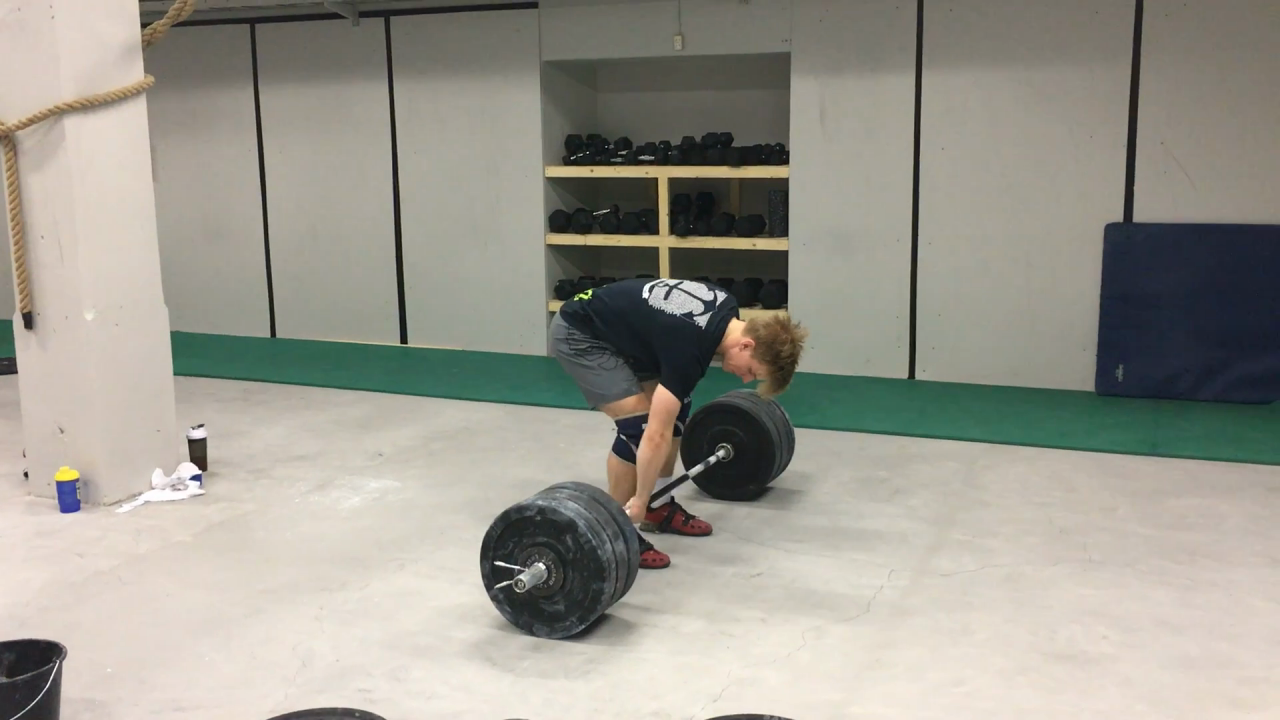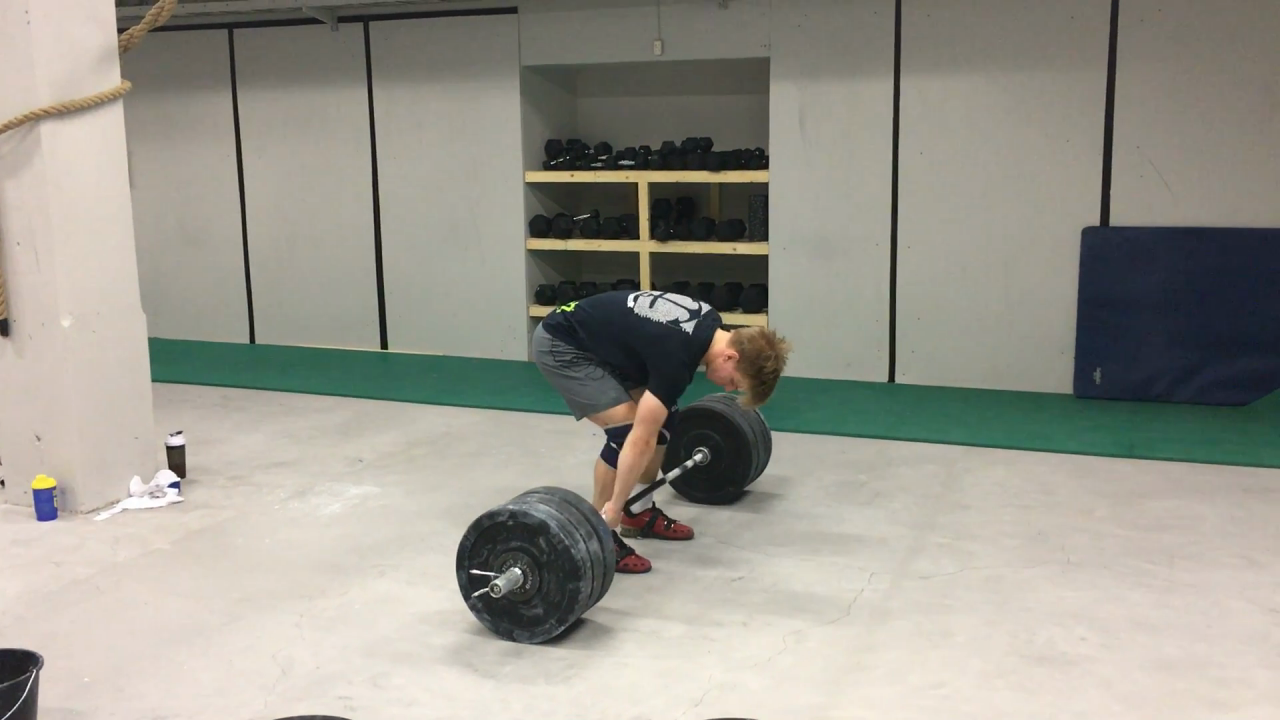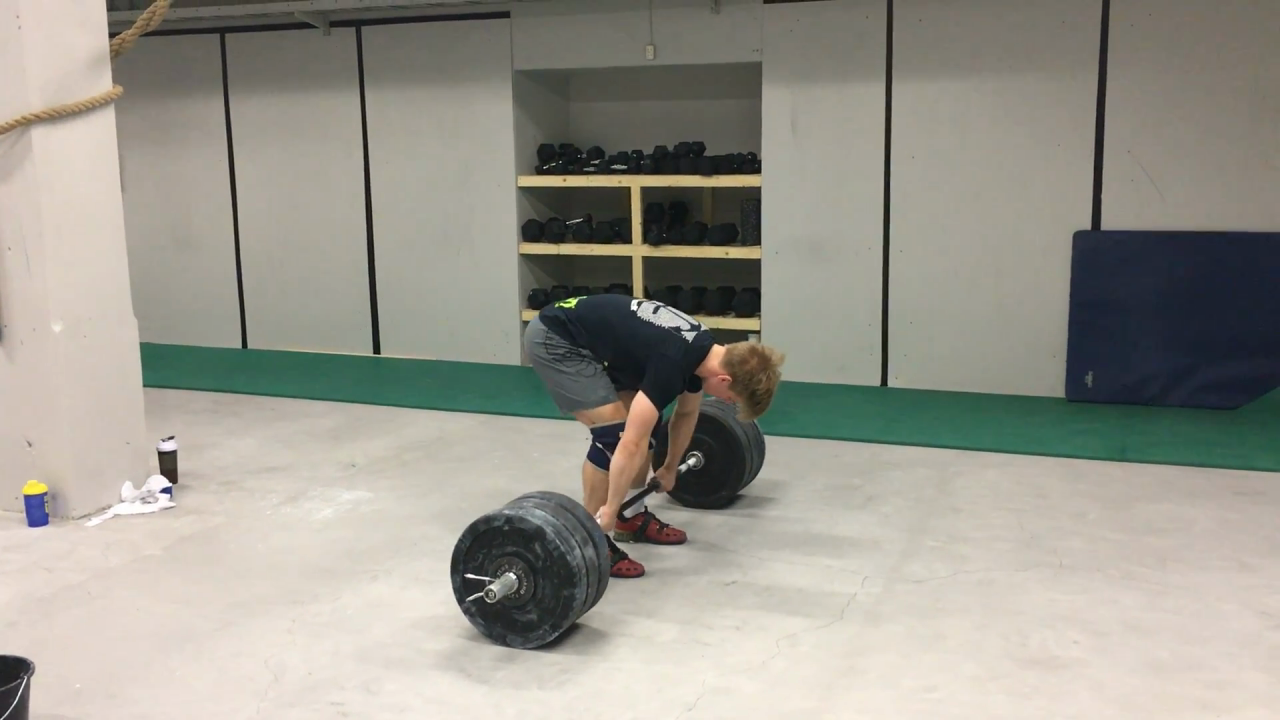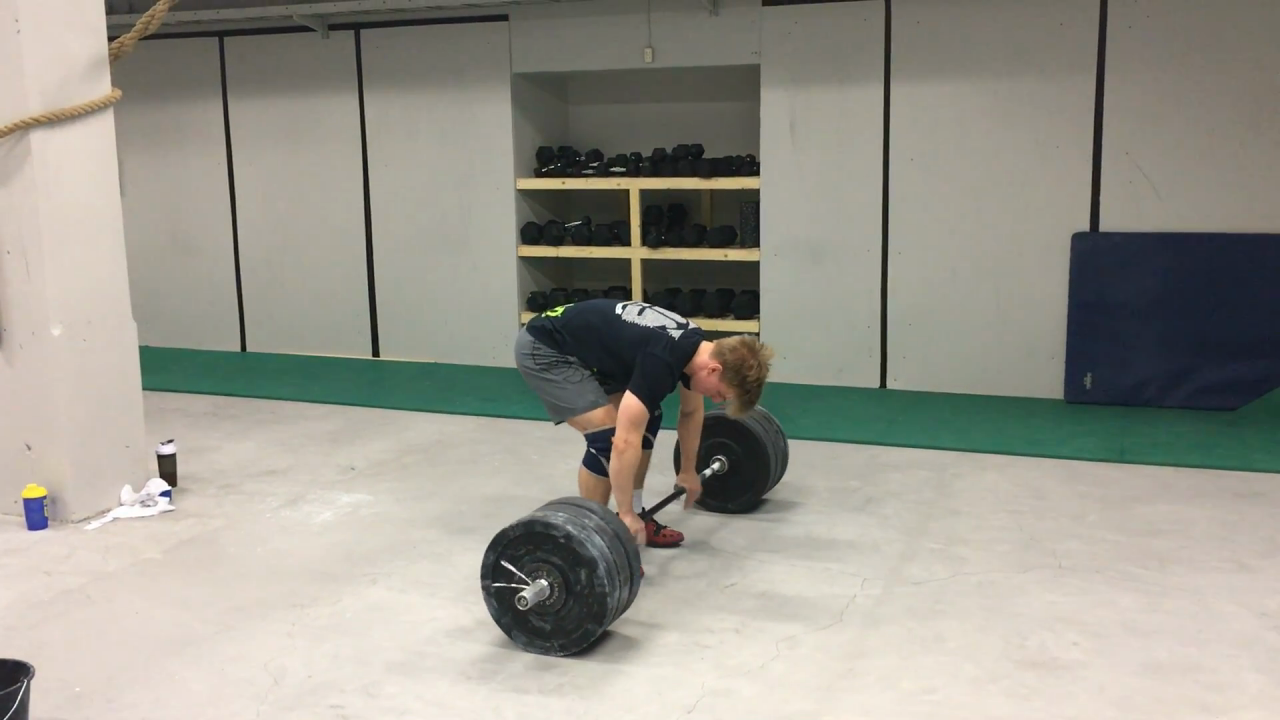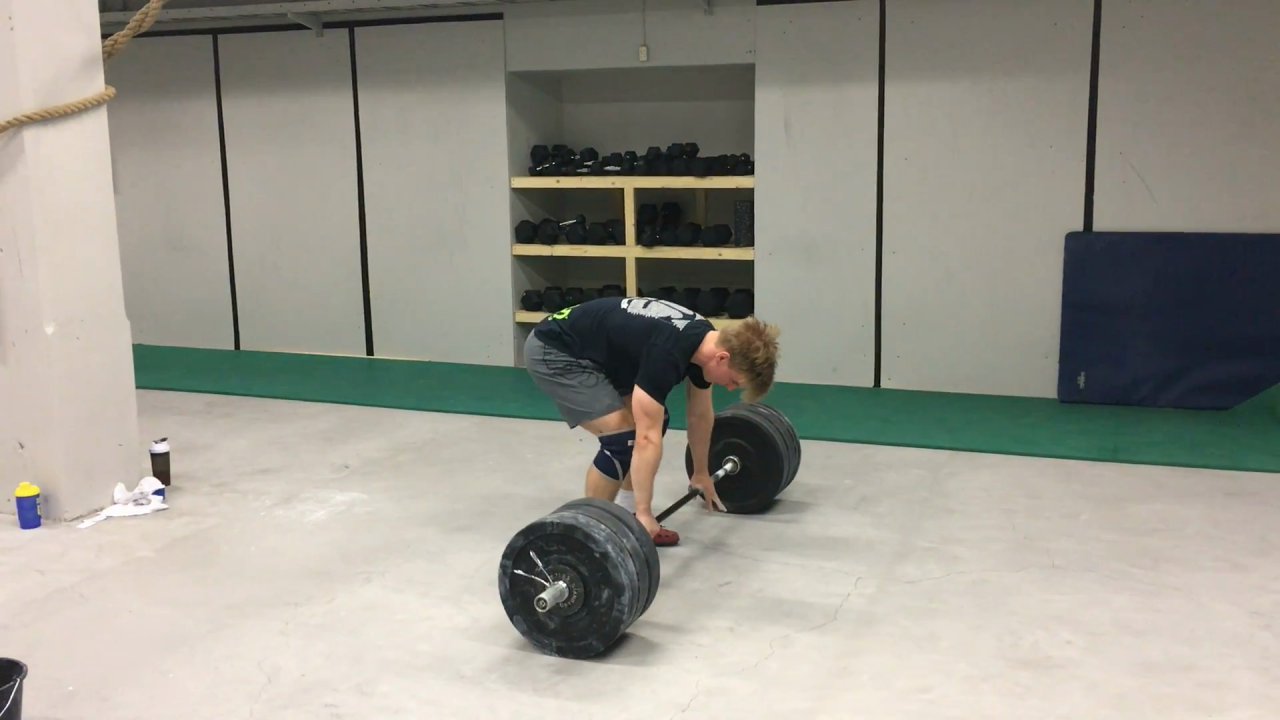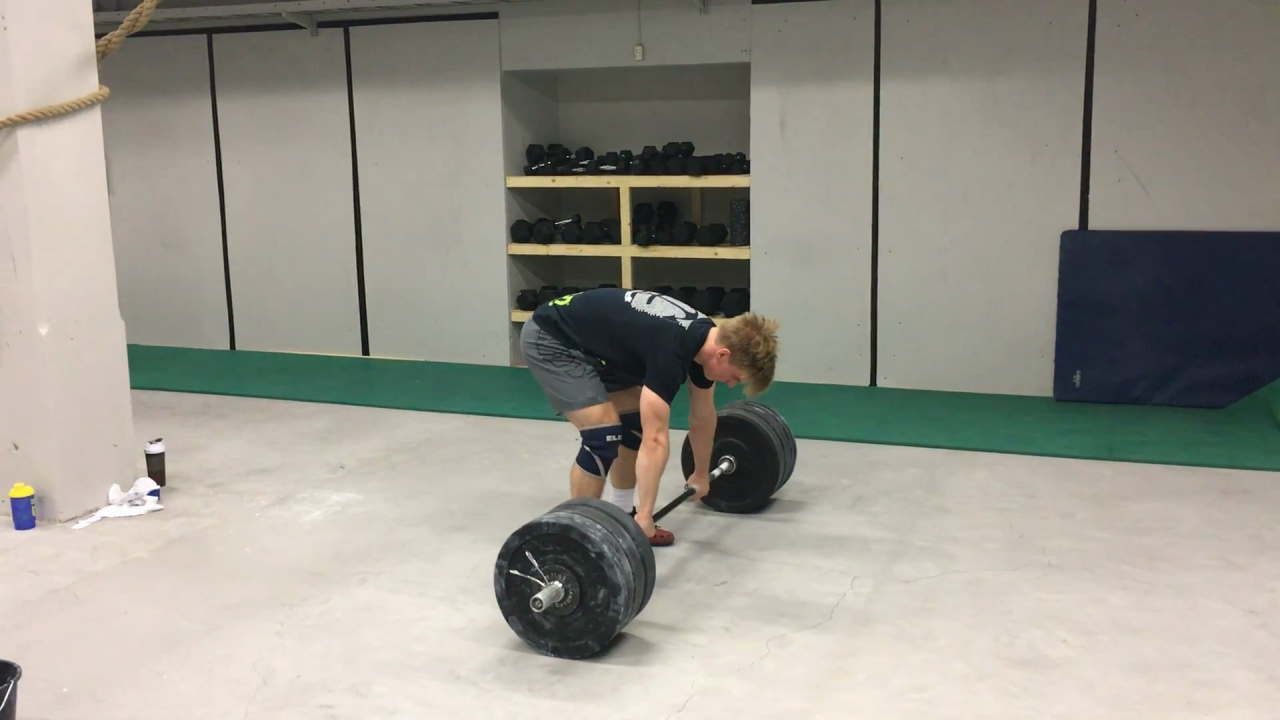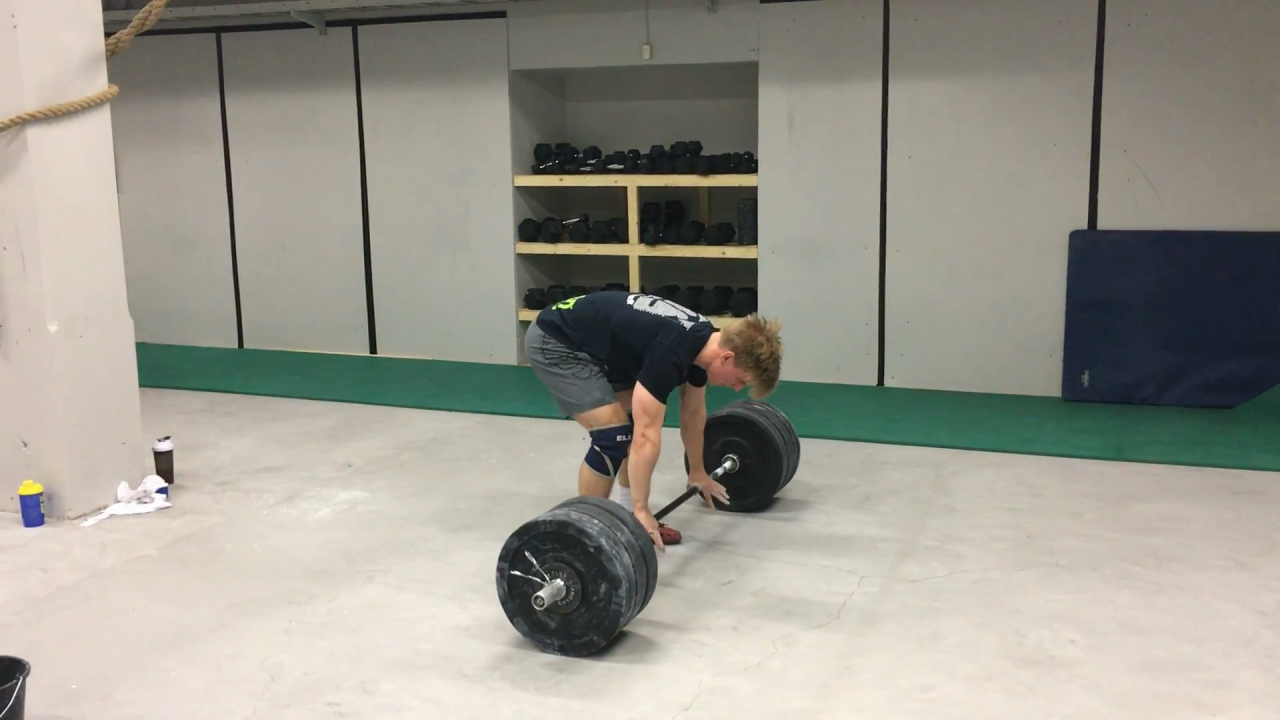
dt=0.7s
person 1, frame 1
left shoulder: (727, 309)
right shoulder: (688, 347)
right elbow: (656, 433)
right wrist: (639, 501)
left hip: (614, 326)
right hip: (578, 333)
left knee: (676, 405)
right knee: (637, 421)
left ankle: (661, 508)
person 1, frame 2
left shoulder: (709, 322)
right shoulder: (679, 354)
right elbow: (640, 438)
right wrist: (614, 506)
left hip: (592, 336)
right hip: (560, 345)
left knee: (660, 417)
right knee: (626, 428)
left ankle: (639, 514)
person 1, frame 3
left shoulder: (702, 348)
right shoulder: (673, 362)
left elbow: (686, 413)
right elbow: (631, 442)
left wrist: (669, 469)
right wrist: (609, 510)
left hip: (589, 338)
right hip: (554, 340)
left knee: (648, 420)
right knee: (614, 430)
left ankle: (633, 517)
person 1, frame 4
left shoulder: (697, 347)
right shoulder: (662, 361)
left elbow: (690, 412)
right elbow: (625, 442)
left wrist: (688, 471)
right wrist: (624, 514)
left hip: (580, 346)
right hip: (543, 349)
left knee: (645, 419)
right knee: (608, 436)
left ankle: (636, 517)
person 1, frame 5
left shoulder: (707, 341)
right shoulder: (667, 353)
left elbow: (700, 415)
right elbow: (647, 438)
left wrist: (702, 474)
right wrist: (644, 514)
left hip: (591, 348)
right hip: (553, 351)
left knee: (654, 420)
right knee: (622, 437)
person 1, frame 6
left shoulder: (706, 338)
right shoulder: (671, 352)
left elbow: (703, 415)
right elbow: (655, 439)
left wrist: (701, 474)
right wrist: (645, 516)
left hip: (590, 338)
right hip: (550, 339)
left knee: (636, 423)
right knee: (603, 434)
person 1, frame 7
left shoulder: (704, 341)
right shoulder: (670, 352)
left elbow: (692, 413)
right elbow: (646, 436)
left wrist: (698, 472)
right wrist: (641, 510)
left hip: (592, 340)
right hip: (554, 342)
left knee: (646, 420)
right knee: (613, 434)
